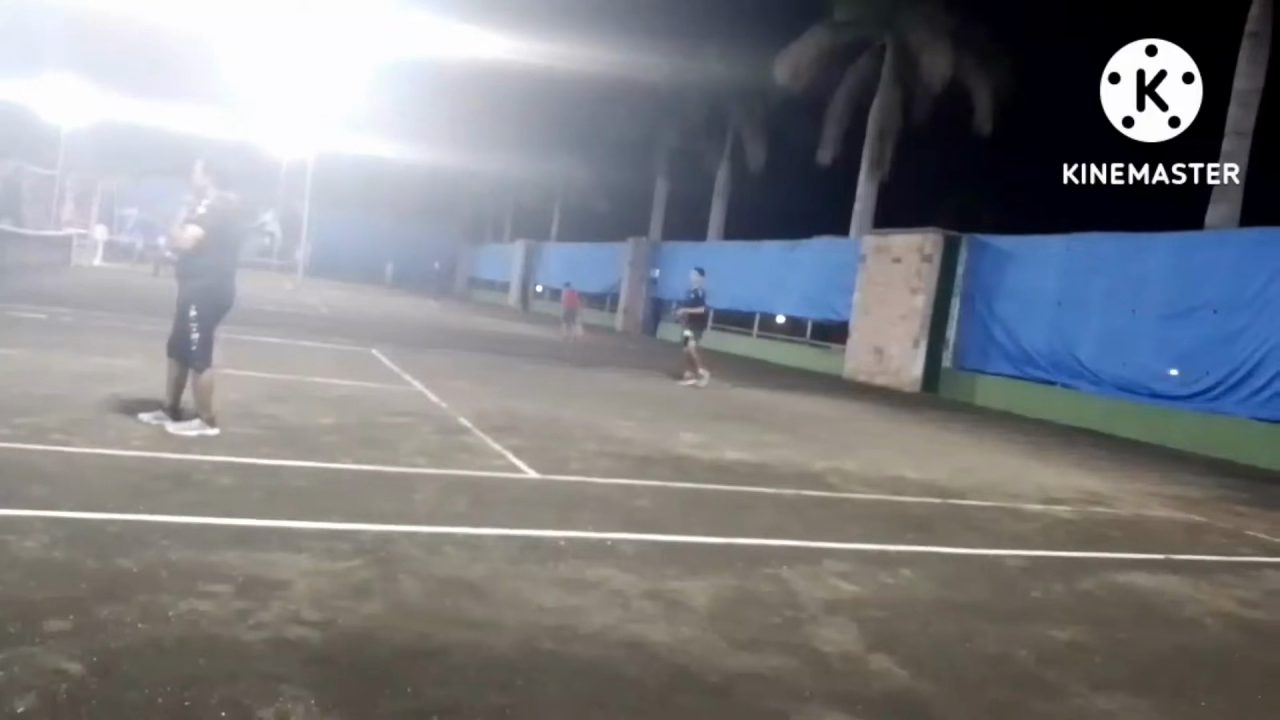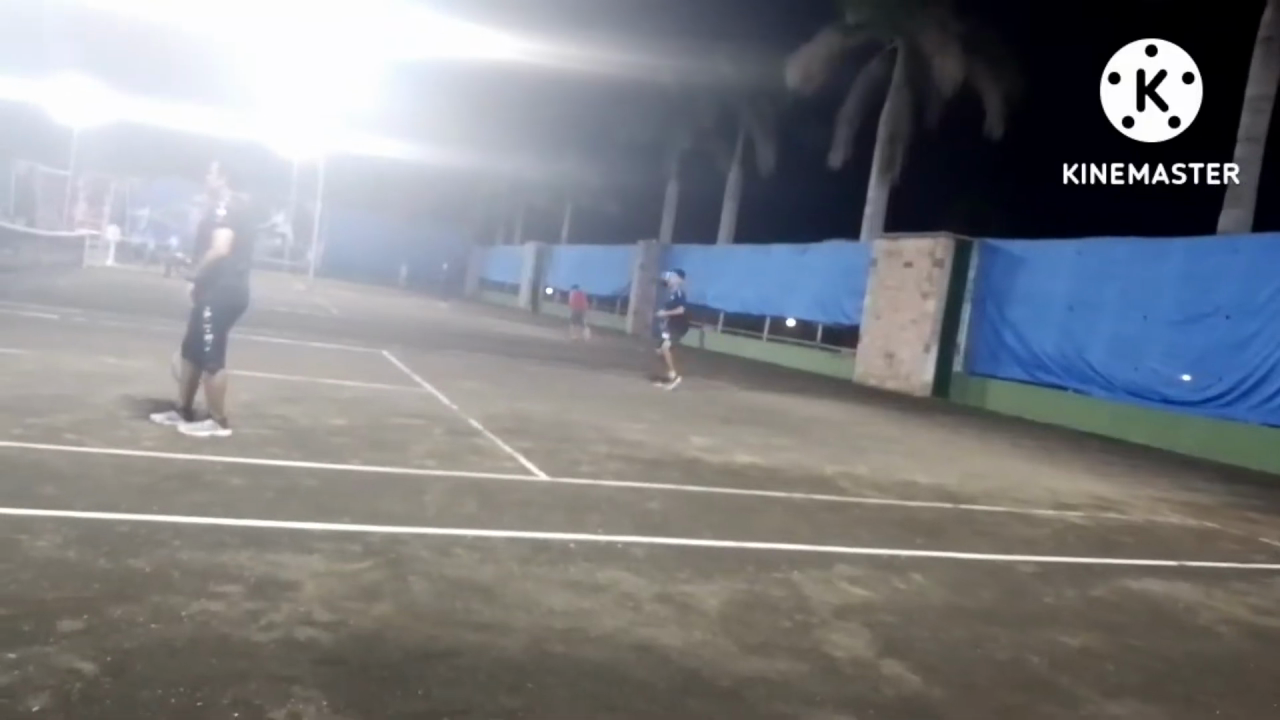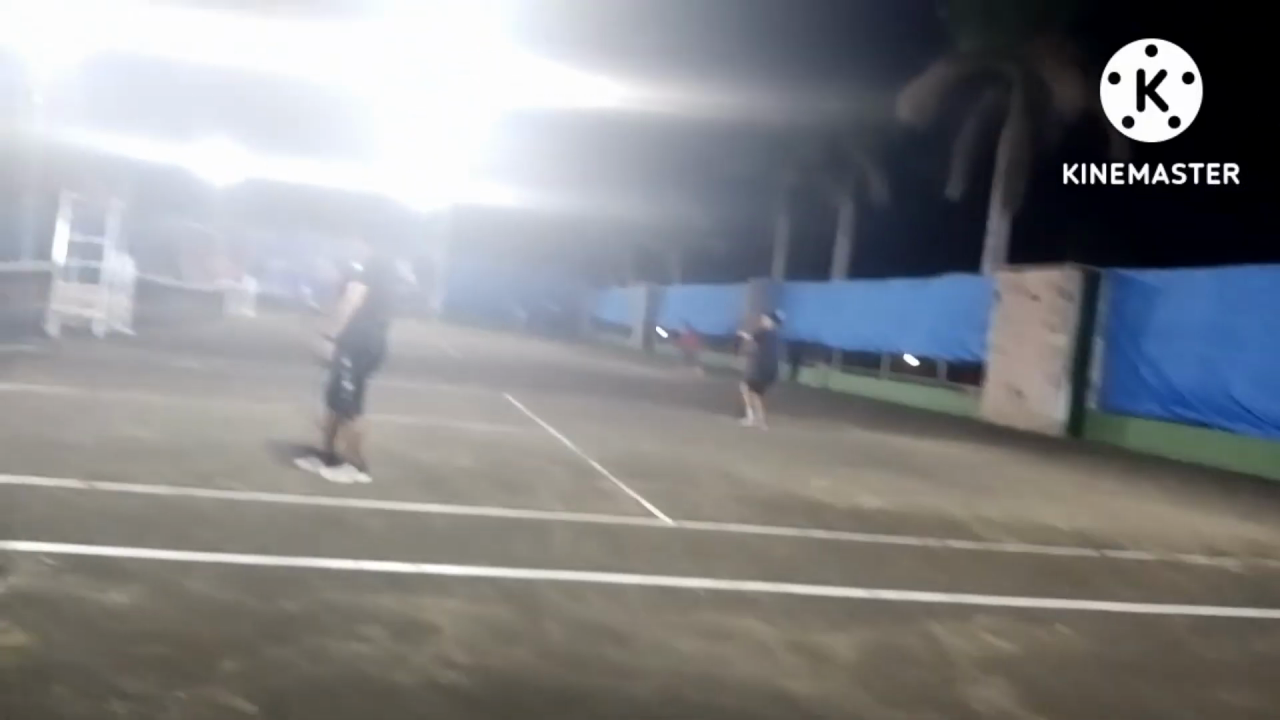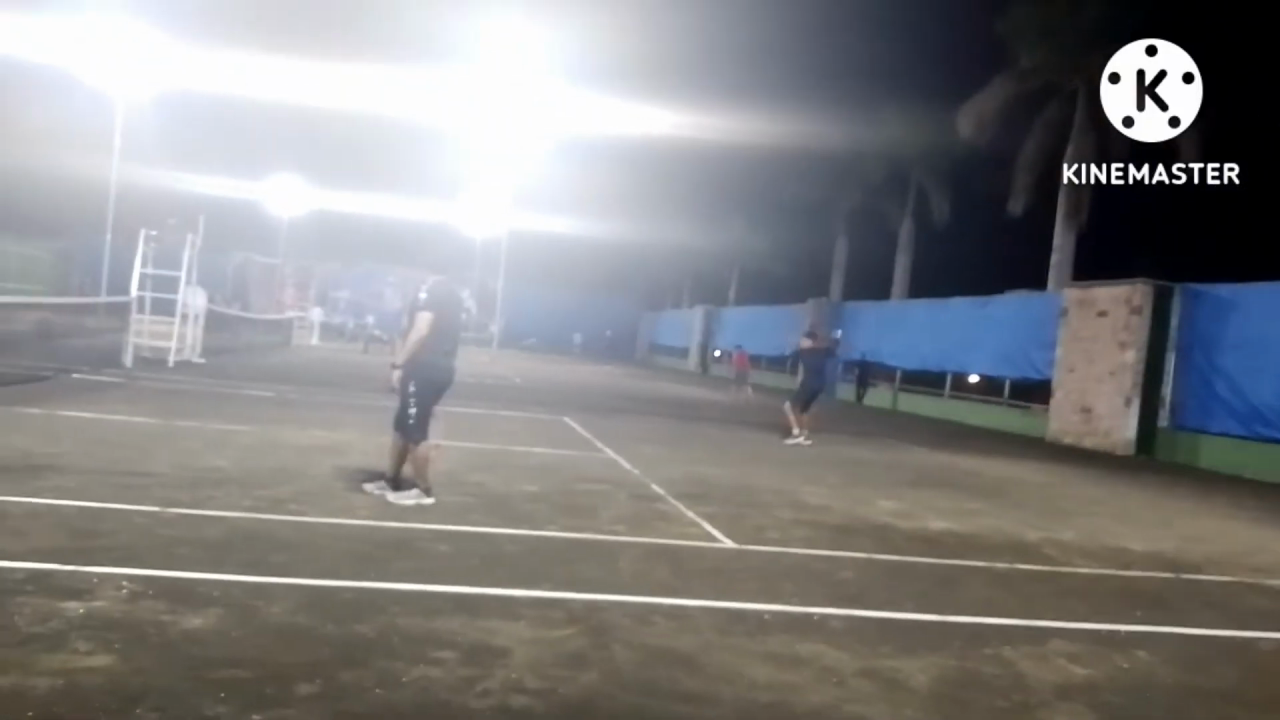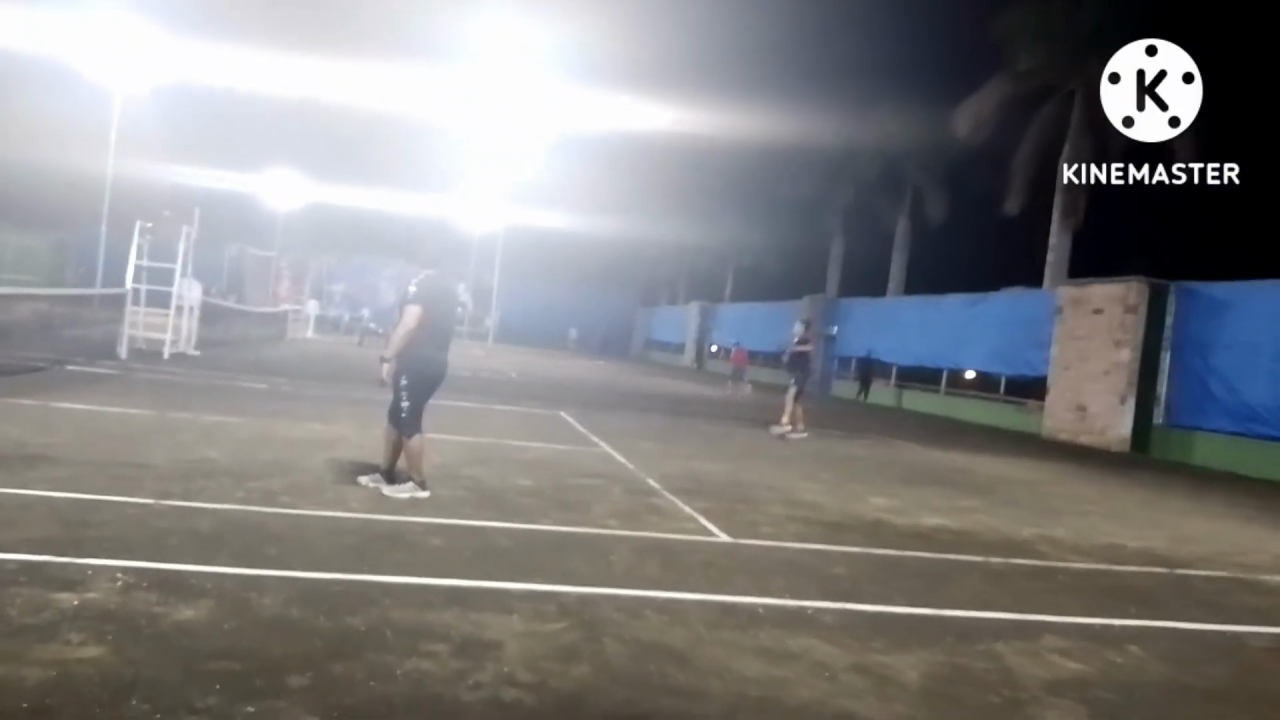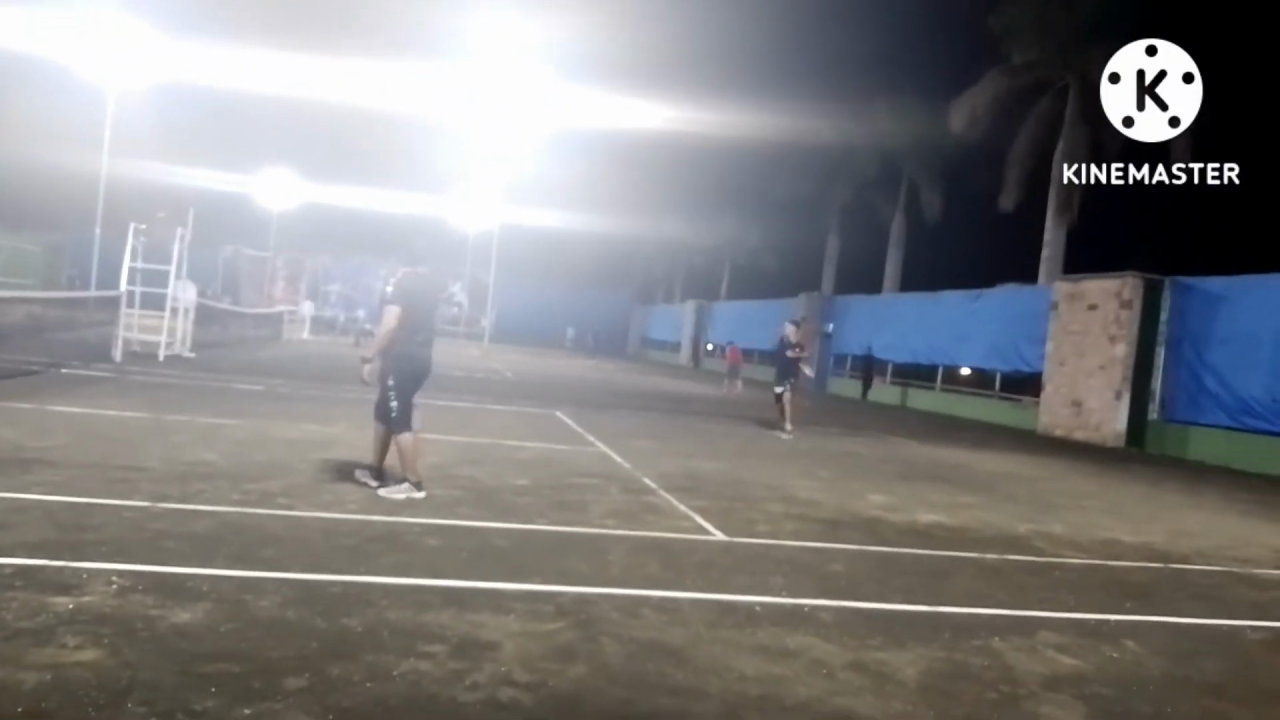
dt=0.5s
person 1, frame 1
left shoulder: (211, 206)
right shoulder: (231, 207)
left elbow: (185, 242)
left wrist: (173, 233)
left hip: (204, 290)
right hip: (205, 288)
left knee: (197, 357)
right knee: (177, 350)
left ankle: (206, 421)
right ankle: (170, 410)
person 1, frame 2
left shoulder: (227, 207)
right shoulder: (237, 207)
left elbow: (220, 249)
left wrist: (195, 278)
left hip: (220, 292)
right hip: (220, 291)
left knee: (211, 358)
right knee: (191, 351)
left ankle: (218, 421)
right ankle: (183, 410)
person 1, frame 3
left shoulder: (365, 262)
right shoulder: (383, 265)
left elbow: (353, 302)
left wrist: (333, 337)
left hip: (358, 342)
right hip: (370, 340)
left knee: (348, 405)
right knee: (335, 400)
left ankle: (356, 466)
right ankle: (327, 455)
person 1, frame 4
left shoulder: (432, 290)
right shoulder: (452, 294)
left elbow: (420, 331)
left wrist: (398, 364)
left hip: (425, 370)
right hip: (439, 368)
left knee: (415, 431)
right knee: (402, 425)
left ankle: (422, 489)
right ankle: (392, 480)
person 1, frame 5
left shoulder: (422, 284)
right shoulder: (448, 288)
left elbow: (409, 324)
left wrist: (388, 358)
left hip: (417, 363)
right hip: (434, 362)
left knee: (409, 423)
right knee: (396, 417)
left ankle: (417, 483)
right ankle: (386, 473)
person 1, frame 6
left shoulder: (401, 283)
right shoulder: (428, 284)
left elbow: (389, 324)
left wrist: (369, 358)
left hip: (401, 361)
right hip: (419, 358)
left knee: (399, 422)
right knee: (383, 413)
left ankle: (413, 483)
right ankle: (375, 471)
